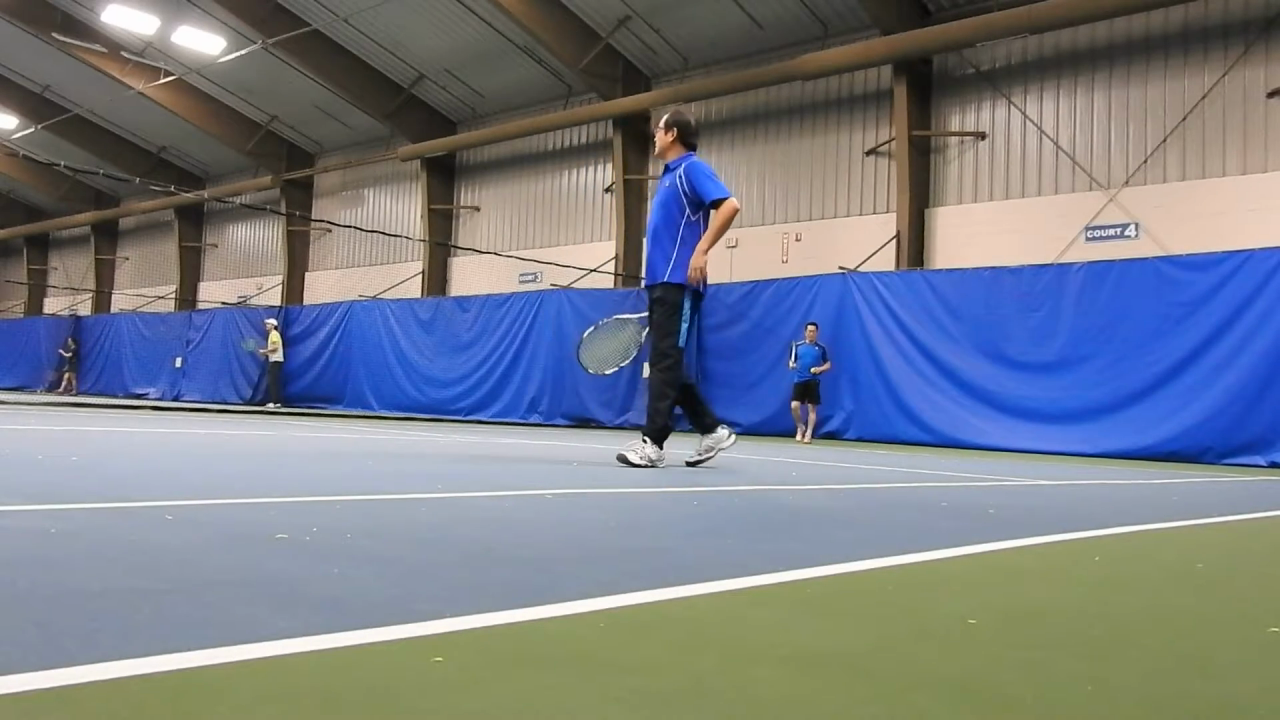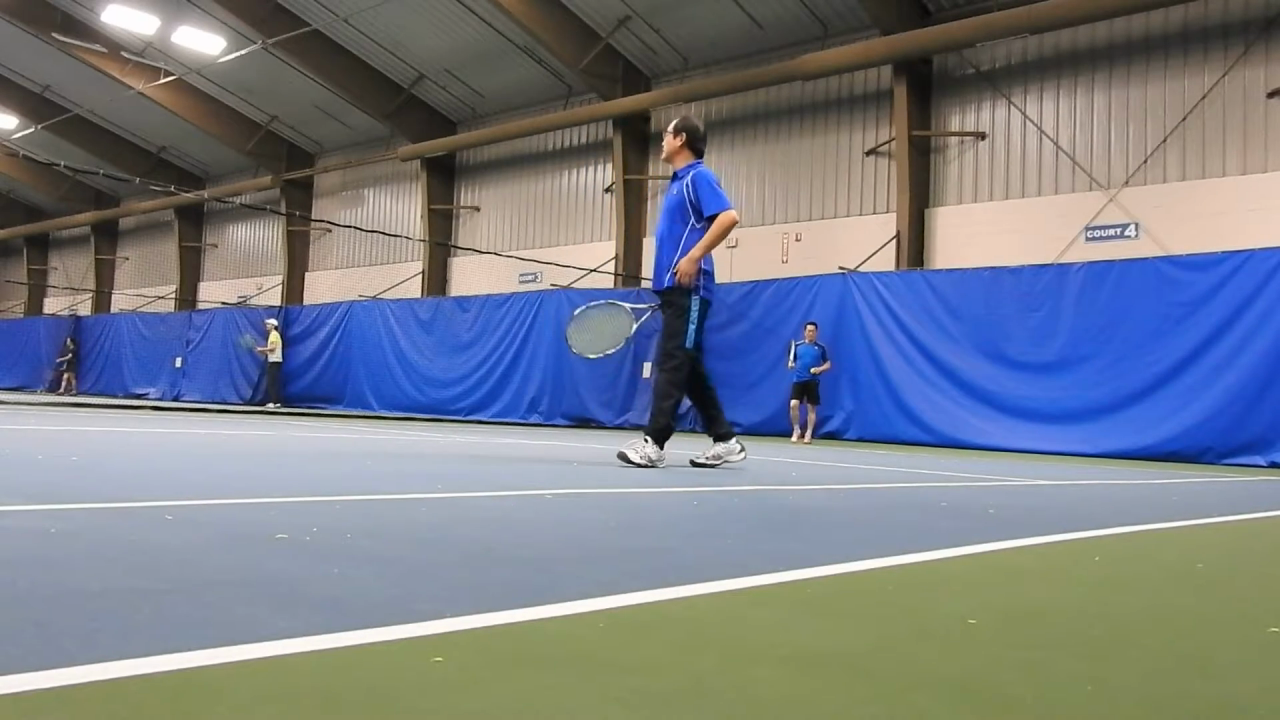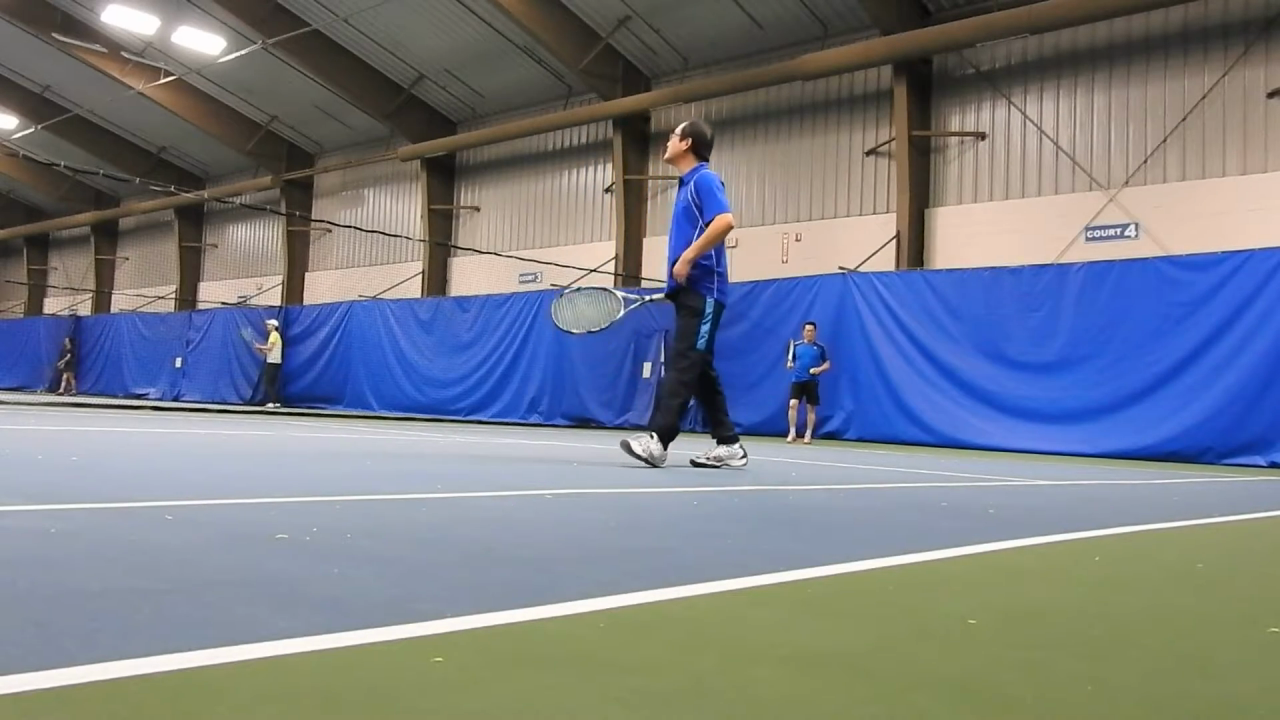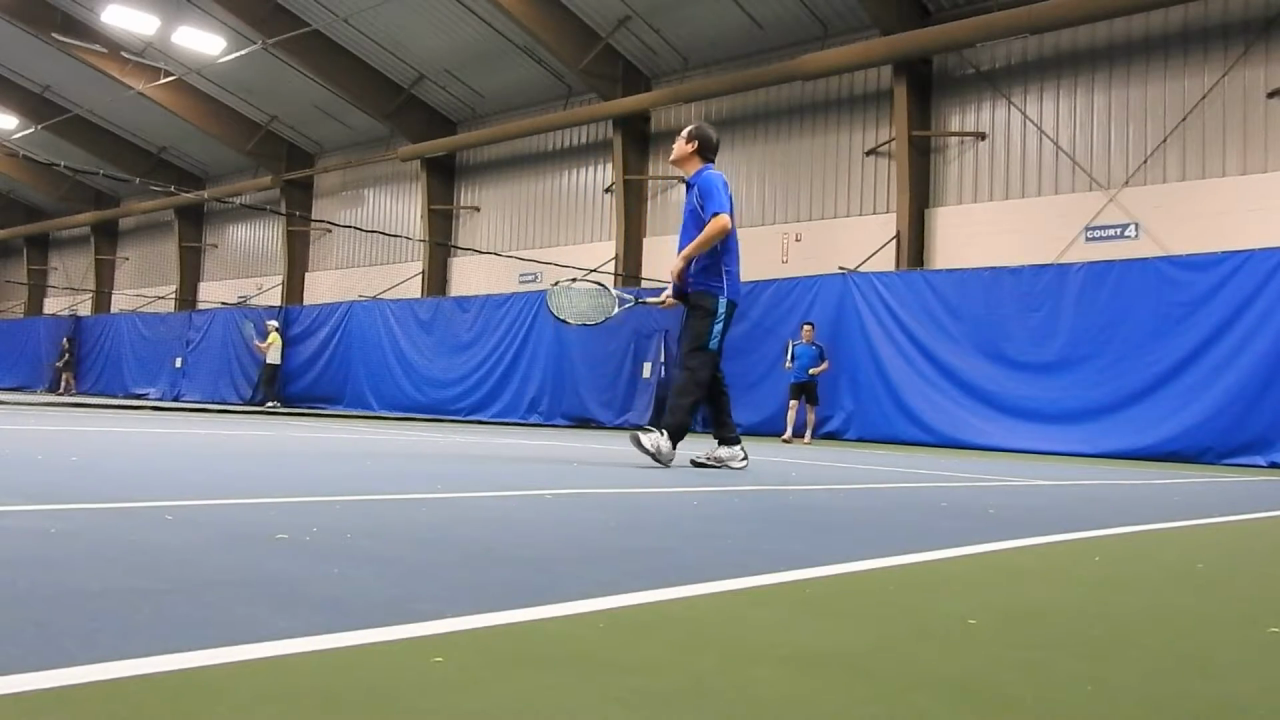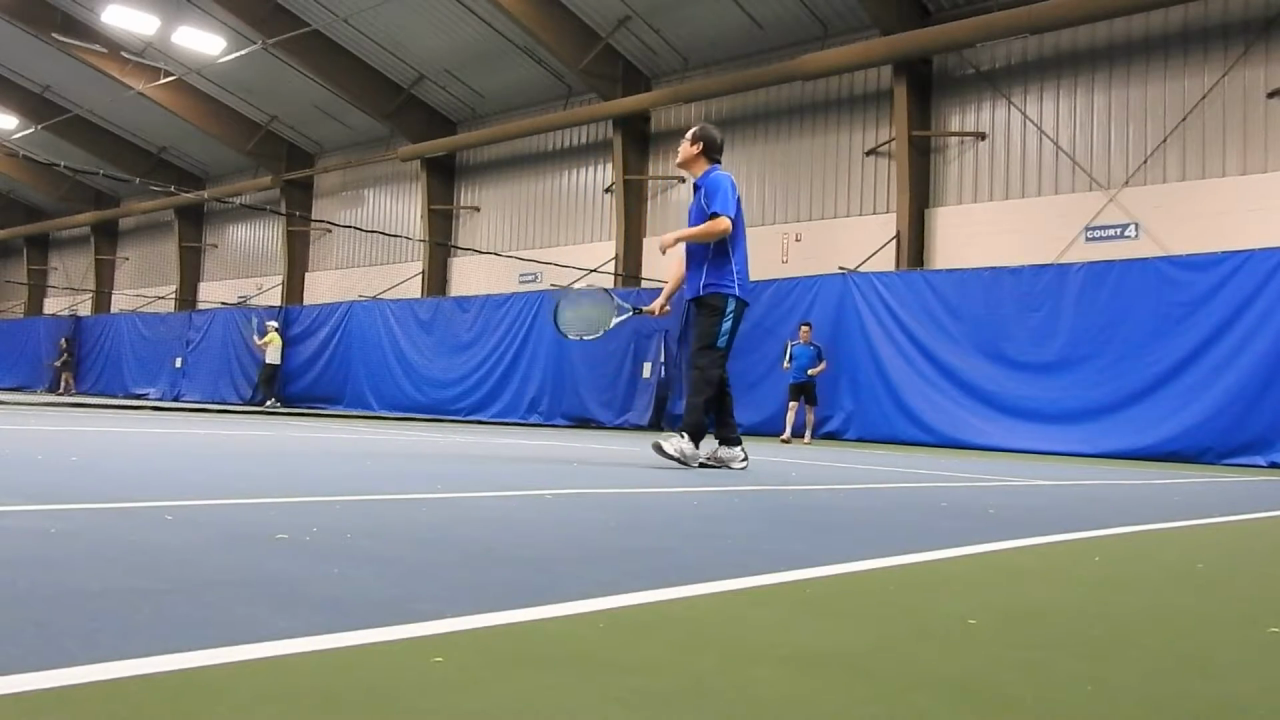
dt=0.1s
person 1, frame 1
left shoulder: (692, 169)
right shoulder: (669, 175)
left elbow: (730, 206)
left wrist: (702, 252)
left hip: (678, 282)
right hip: (660, 282)
left knee: (665, 362)
right knee: (664, 364)
left ankle: (654, 442)
right ankle: (712, 430)
person 1, frame 2
left shoulder: (700, 176)
right shoulder: (677, 182)
left elbow: (729, 217)
left wrist: (692, 259)
left hip: (689, 290)
right hip: (675, 288)
left knee: (671, 364)
right knee: (687, 367)
left ankle: (653, 442)
right ankle: (726, 441)
person 1, frame 3
left shoulder: (704, 179)
right shoulder: (686, 184)
left elbow: (725, 221)
left wrist: (687, 258)
right wrist: (676, 279)
left hip: (702, 290)
right hip: (689, 290)
left knee: (682, 363)
right knee: (698, 368)
left ankle: (657, 439)
right ankle: (728, 444)
person 1, frame 4
left shoulder: (711, 180)
right shoulder: (694, 188)
left elbow: (723, 224)
left wrist: (684, 257)
right wrist: (674, 289)
left hip: (713, 292)
right hip: (697, 293)
left knee: (694, 365)
right knee: (704, 370)
left ankle: (667, 436)
right ankle: (729, 446)
person 1, frame 5
left shoulder: (719, 180)
right shoulder: (701, 189)
left elbow: (723, 226)
right elbow: (689, 256)
left wrist: (677, 235)
right wrist: (665, 296)
left hip: (723, 291)
right hip: (704, 293)
left knee: (704, 364)
right knee: (709, 368)
left ankle: (688, 439)
right ankle: (730, 446)
